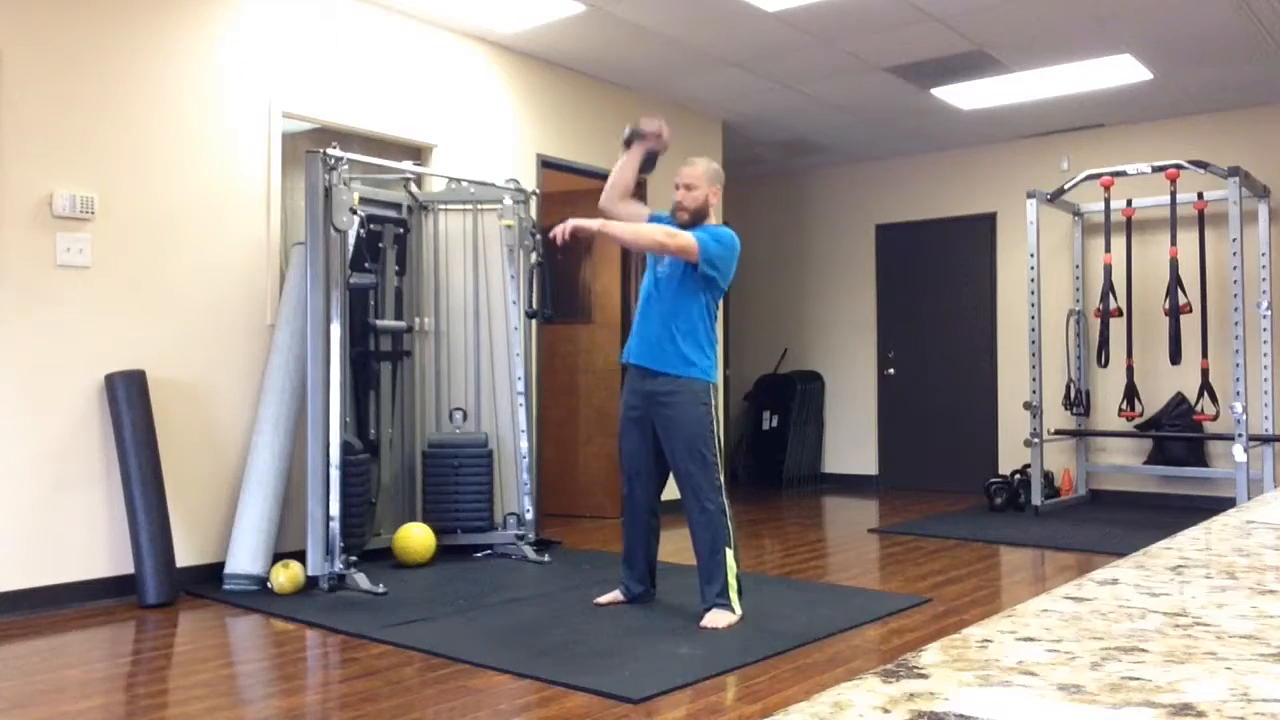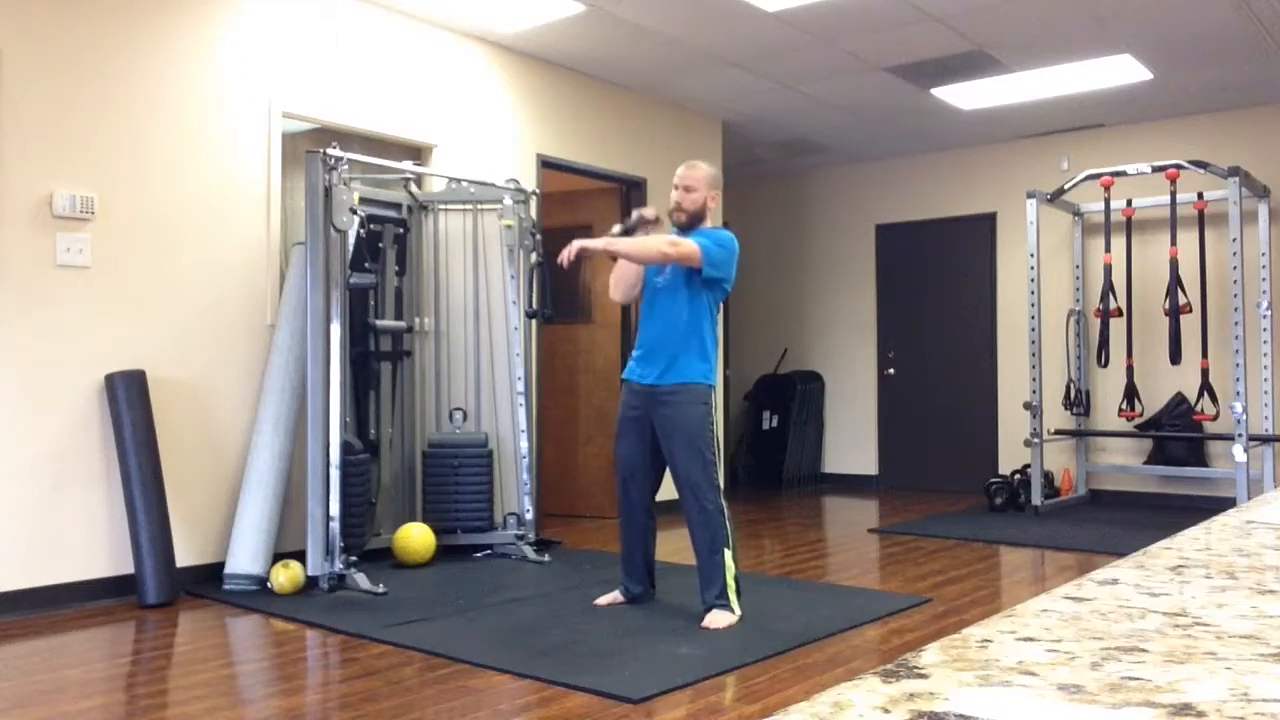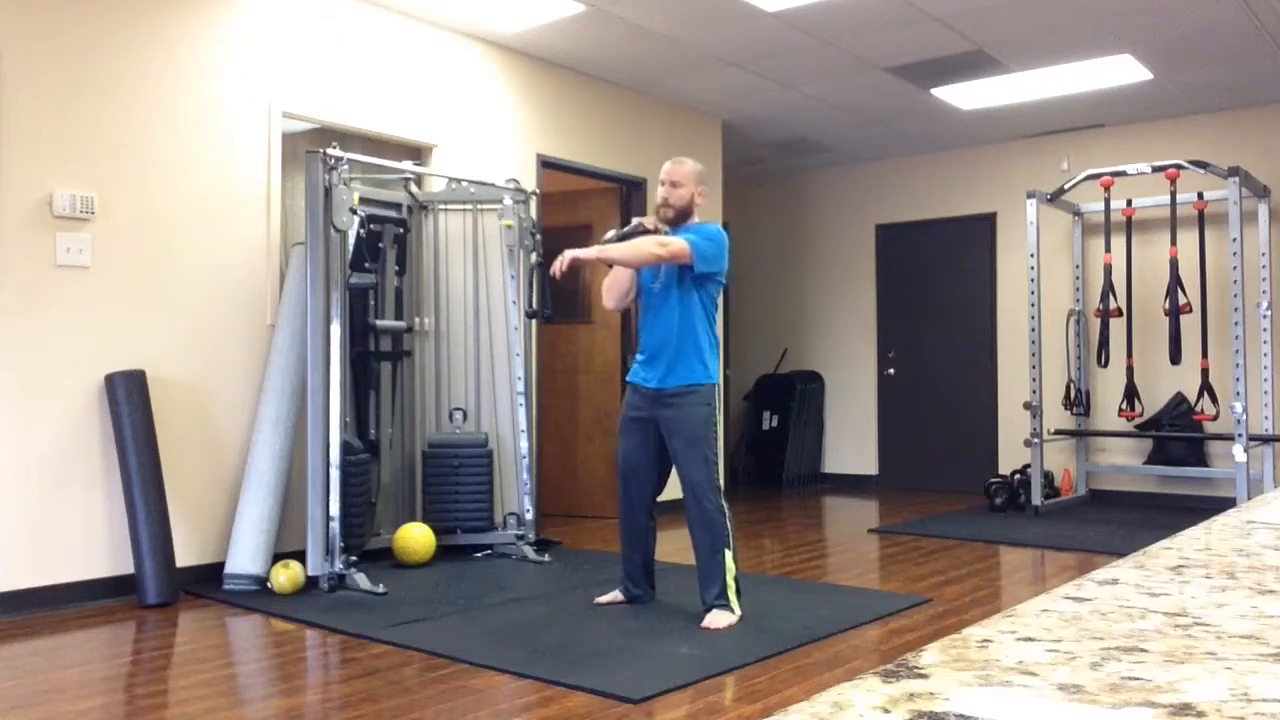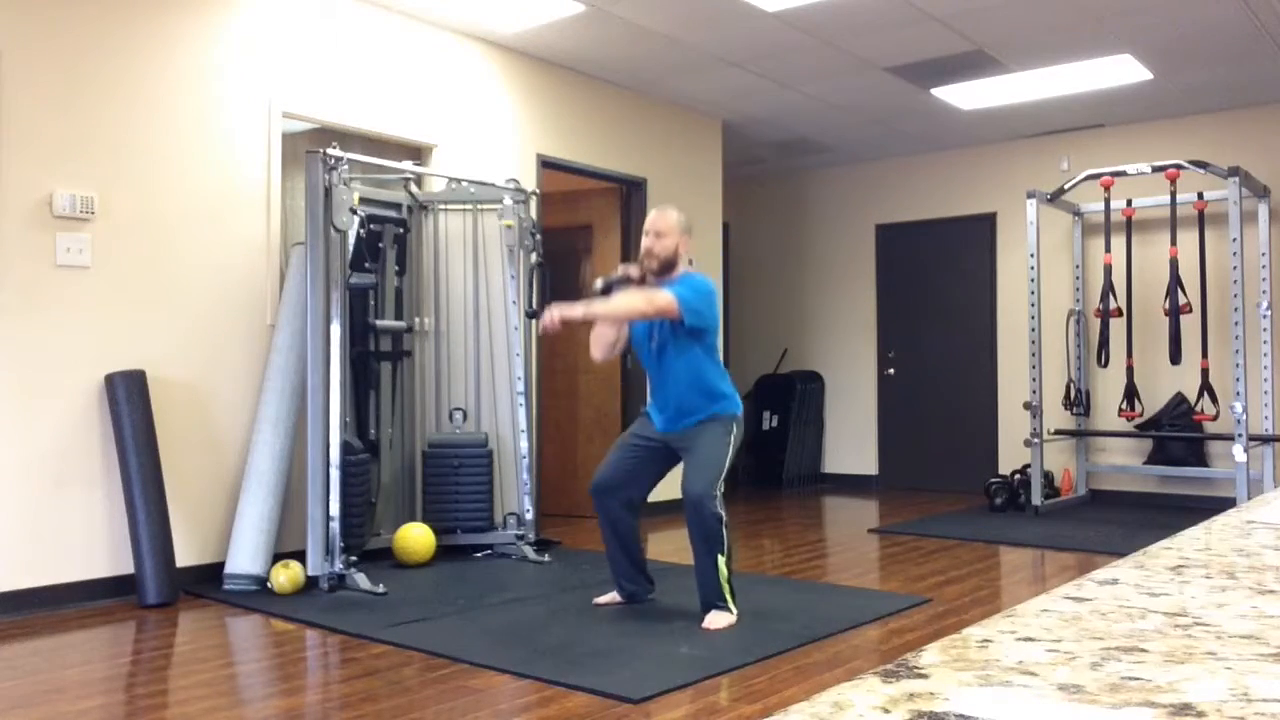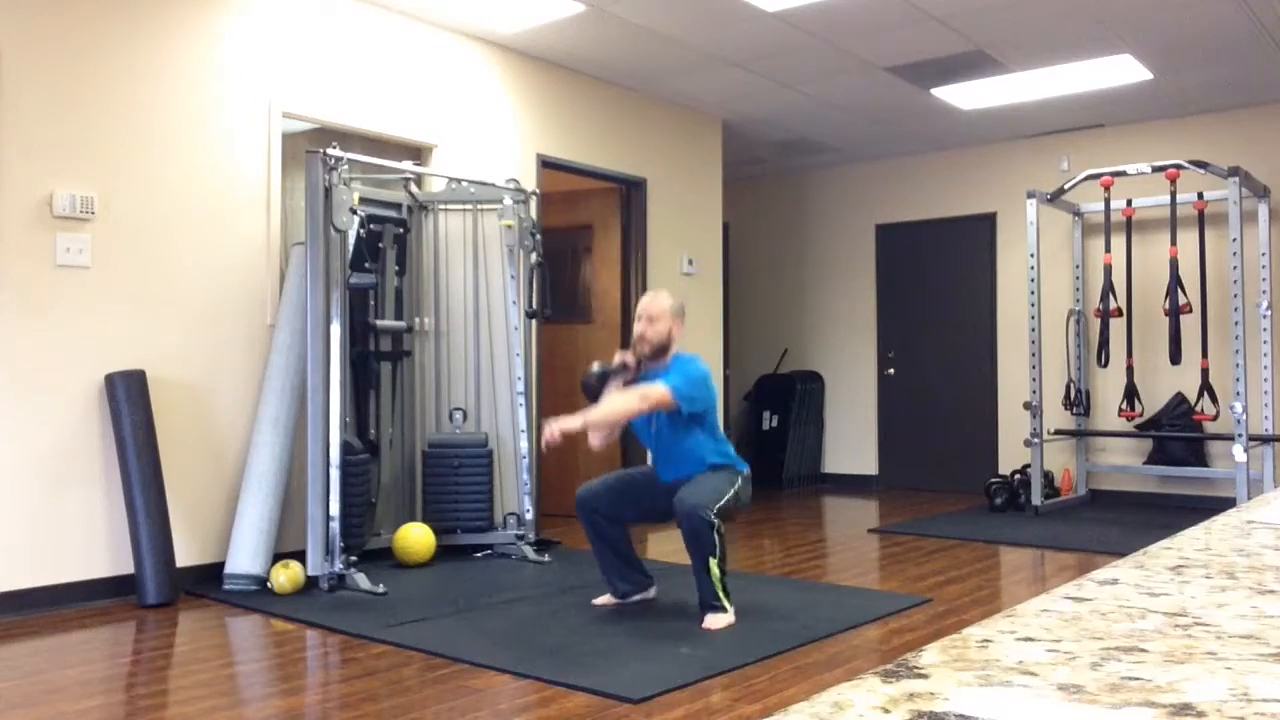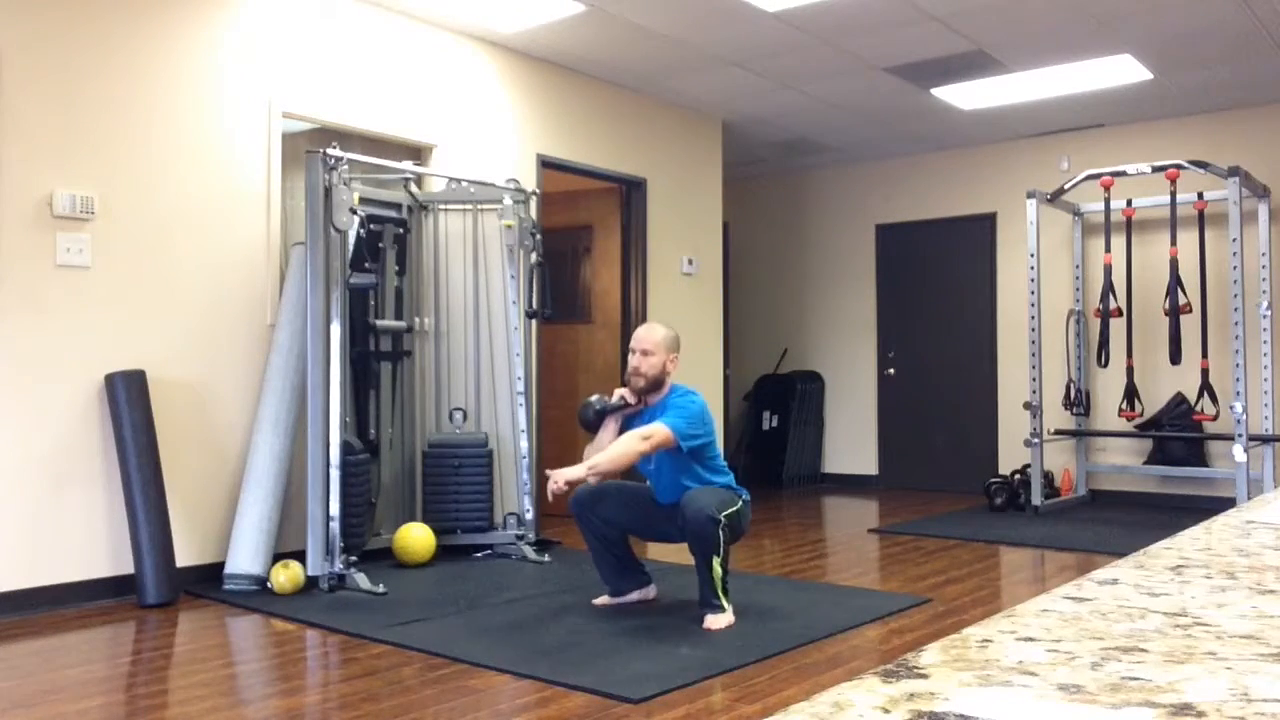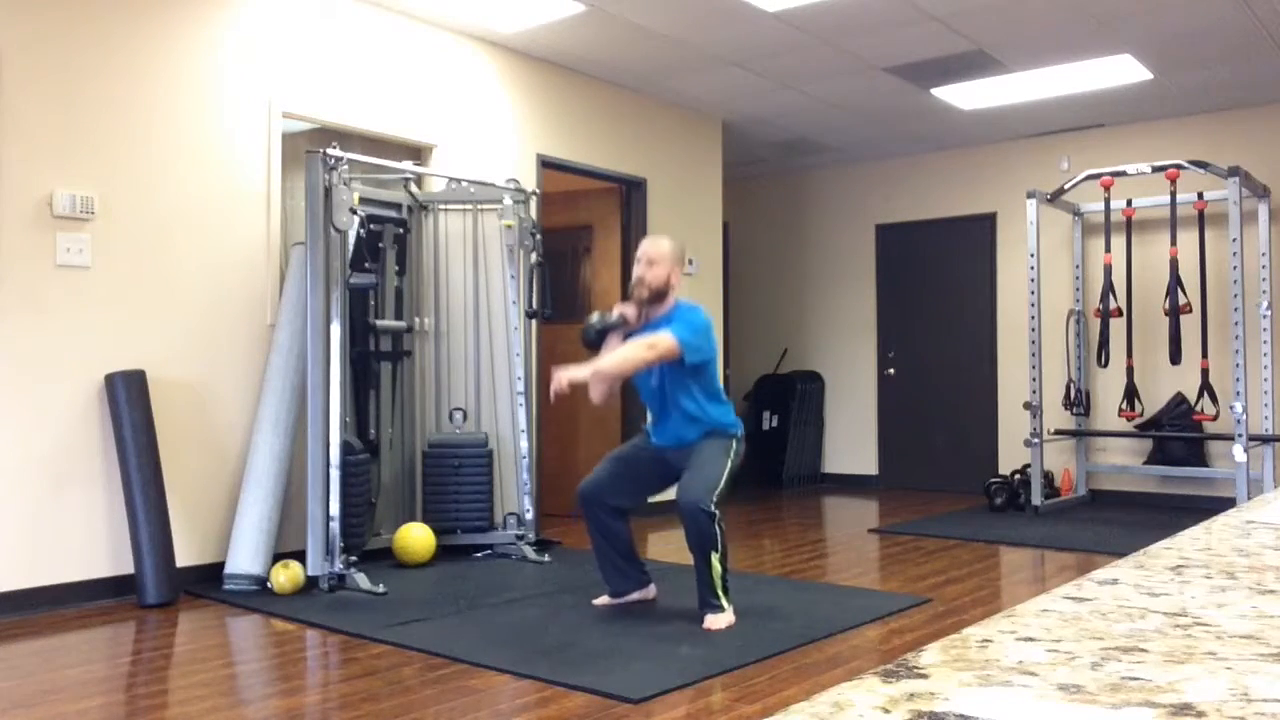
dt=0.3s
person 1, frame 1
left shoulder: (721, 241)
right shoulder: (661, 227)
left elbow: (666, 240)
right elbow: (612, 201)
left wrist: (589, 225)
right wrist: (640, 149)
left hip: (687, 384)
right hip: (640, 377)
left knee: (701, 492)
right knee: (637, 487)
left ankle: (723, 598)
right ankle: (637, 583)
person 1, frame 2
left shoulder: (721, 244)
right shoulder: (658, 246)
left elbow: (670, 250)
right elbow: (621, 293)
left wrist: (598, 244)
right wrist: (637, 235)
left hip: (686, 388)
right hip: (638, 384)
left knee: (701, 494)
right knee: (632, 491)
left ankle: (723, 599)
right ankle: (636, 585)
person 1, frame 3
left shoulder: (709, 239)
right shoulder: (649, 246)
left elbow: (660, 250)
right elbow: (613, 300)
left wrist: (591, 252)
right wrist: (627, 248)
left hip: (692, 388)
right hip: (643, 386)
left knee: (701, 490)
right knee: (633, 486)
left ankle: (722, 600)
right ankle: (636, 586)
person 1, frame 4
left shoulder: (698, 289)
right shoulder: (639, 290)
left elbow: (647, 305)
right elbow: (601, 352)
left wrist: (578, 310)
right wrist: (619, 291)
left hip: (711, 418)
right hip: (659, 419)
left knee: (700, 496)
right knee: (608, 488)
left ankle: (720, 601)
right ankle: (632, 585)
person 1, frame 5
left shoulder: (691, 374)
right shoulder: (632, 376)
left elbow: (643, 402)
right elbow: (599, 440)
left wrist: (575, 421)
right wrist: (615, 382)
left hip: (718, 477)
right hip: (666, 479)
left knee: (692, 506)
right knee: (591, 499)
left ankle: (717, 602)
right ankle: (632, 583)
person 1, frame 6
left shoulder: (688, 407)
right shoulder: (630, 408)
left elbow: (644, 442)
right elbow: (596, 474)
left wrist: (579, 471)
right wrist: (613, 416)
left hip: (719, 502)
left knee: (698, 508)
right knee: (586, 500)
left ankle: (717, 603)
right ankle: (631, 583)
person 1, frame 7
left shoulder: (692, 320)
right shoulder: (632, 326)
left elbow: (650, 350)
right elbow: (600, 394)
left wrist: (579, 371)
right wrist: (617, 333)
left hip: (711, 436)
right hip: (660, 439)
left knee: (695, 502)
right knee: (594, 493)
left ankle: (717, 604)
right ankle: (630, 583)
